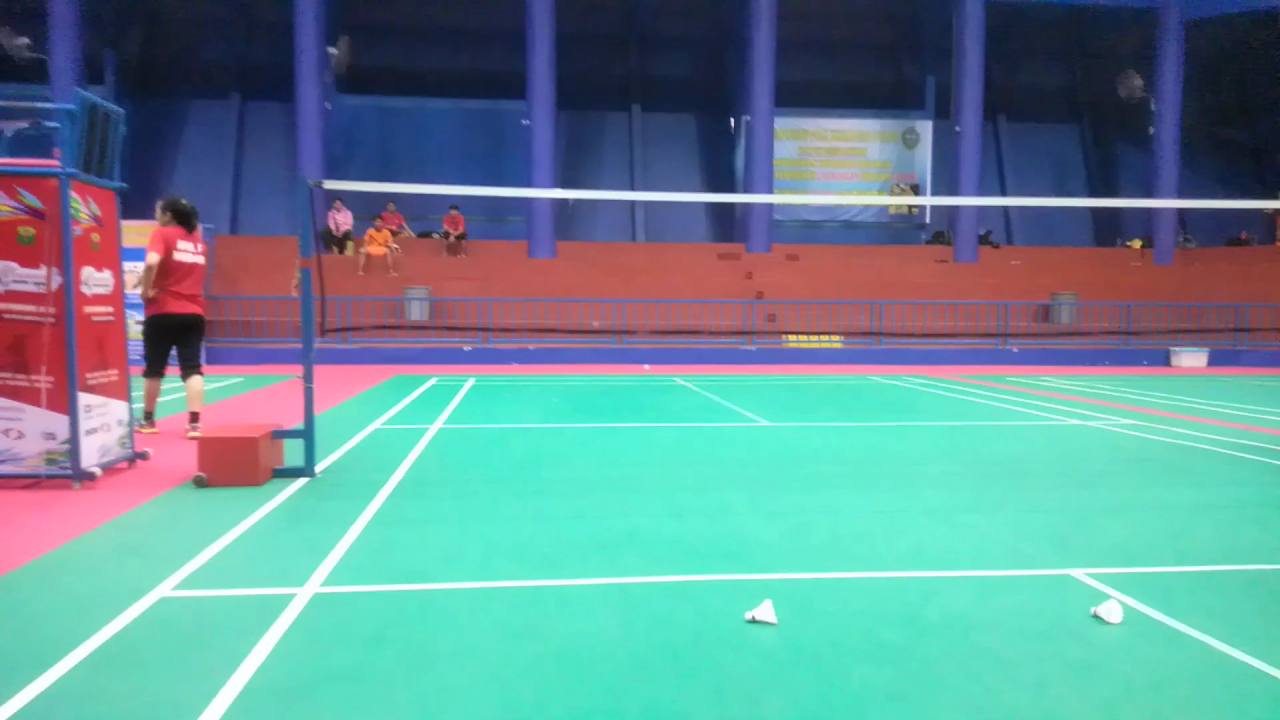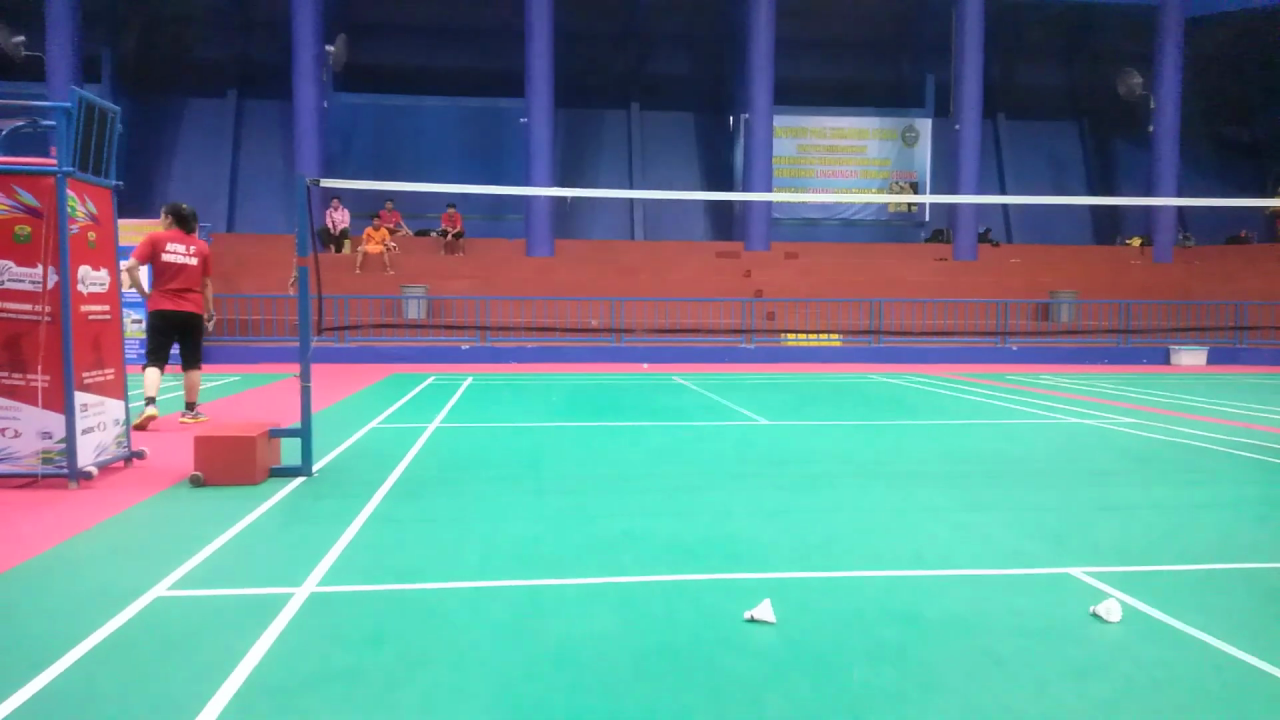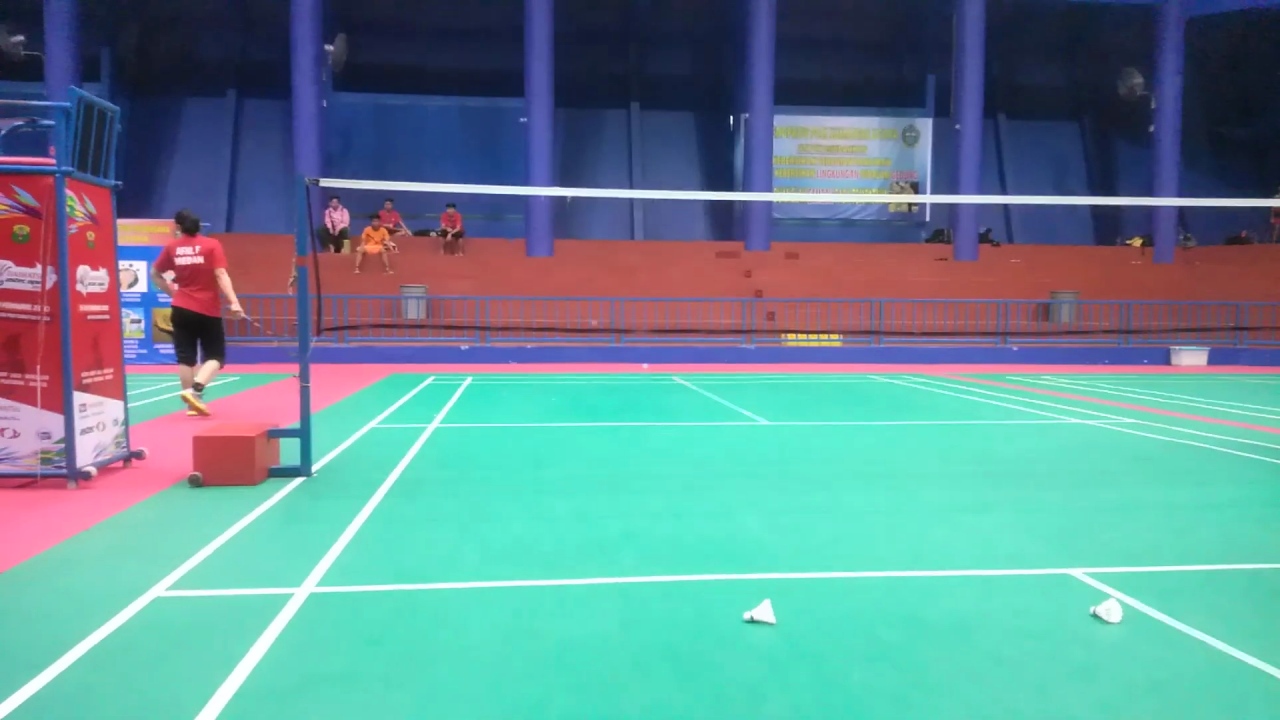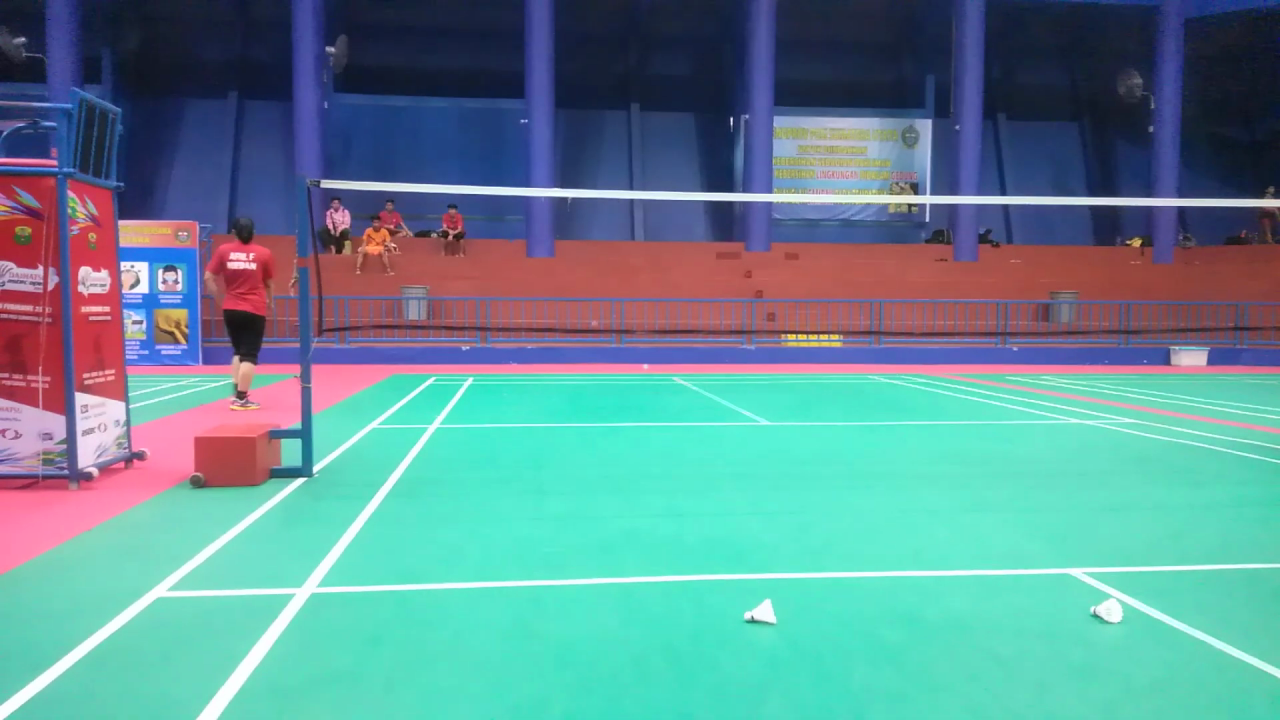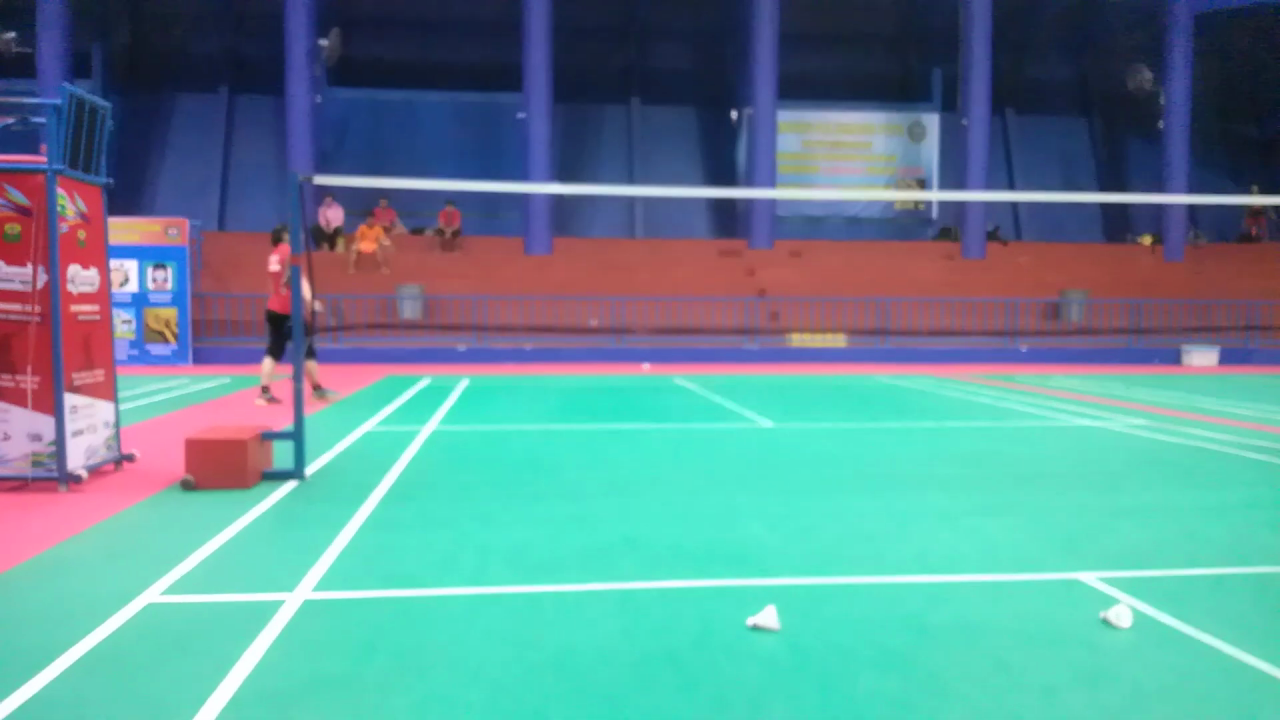
dt=1s
person 1, frame 1
left shoulder: (162, 233)
right shoulder: (199, 241)
left elbow: (152, 262)
left wrist: (146, 289)
left hip: (163, 312)
right hip: (194, 313)
left knee: (154, 367)
right knee: (192, 368)
left ankle: (148, 420)
right ankle: (194, 423)
person 1, frame 2
left shoulder: (155, 239)
right shoulder: (201, 246)
left elbow: (131, 266)
right elbow: (206, 284)
left wrist: (143, 292)
right wrist: (210, 312)
left hip: (161, 309)
right hip: (192, 312)
left knee: (154, 361)
right knee: (192, 362)
left ankle: (150, 405)
right ankle: (191, 410)
person 1, frame 3
left shoulder: (171, 247)
right shoulder: (212, 245)
left elbow: (155, 275)
right elbow: (221, 275)
right wrist: (233, 302)
left hip: (181, 309)
right hip: (208, 310)
left knee: (185, 357)
right knee: (215, 356)
left ankle: (191, 401)
right ankle: (195, 390)
person 1, frame 4
left shoulder: (223, 250)
right shoulder: (264, 253)
left elbow: (208, 278)
right elbow: (268, 284)
left wrist: (221, 299)
right wrist: (269, 302)
left hip: (231, 309)
right hip: (254, 311)
left knee: (239, 351)
right knee: (249, 355)
left ankle: (237, 390)
right ankle: (240, 398)
person 1, frame 5
left shoulder: (275, 254)
right shoulder: (289, 252)
right elbow: (298, 278)
right wrist: (310, 299)
left hip: (274, 309)
right hip: (289, 310)
left knee: (273, 351)
right knee: (306, 350)
left ankle: (265, 392)
right ankle: (317, 389)
